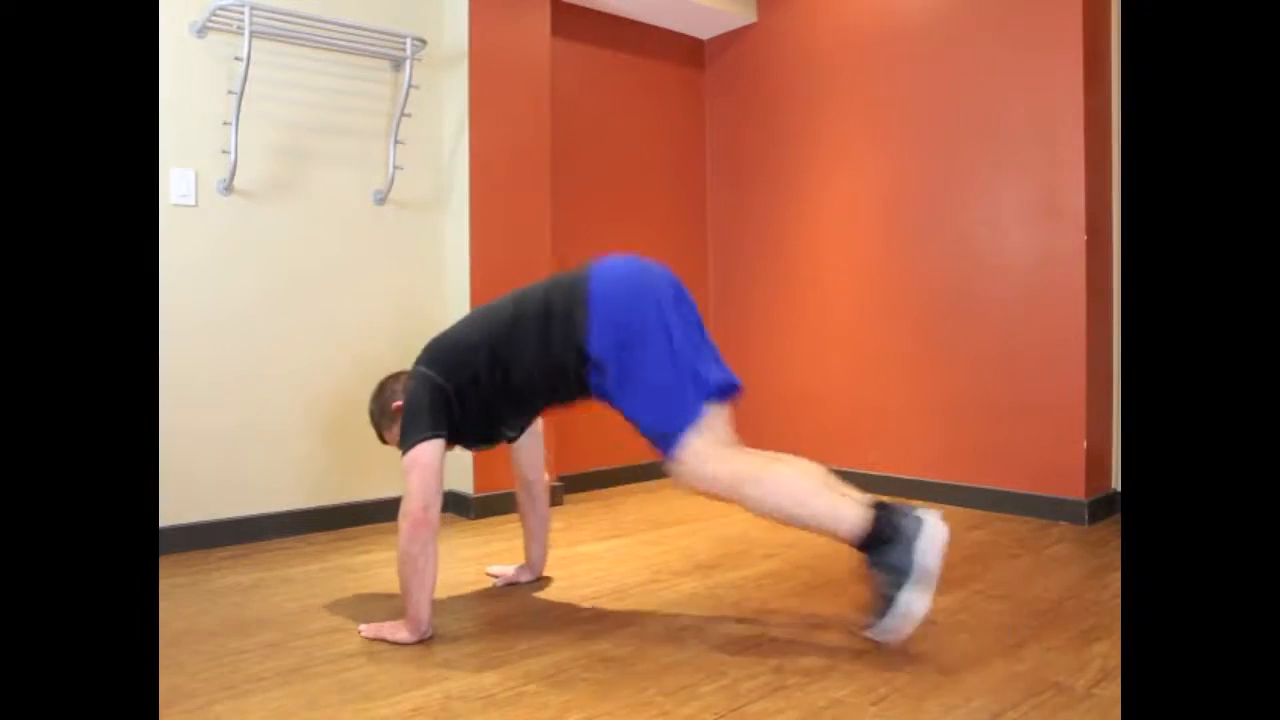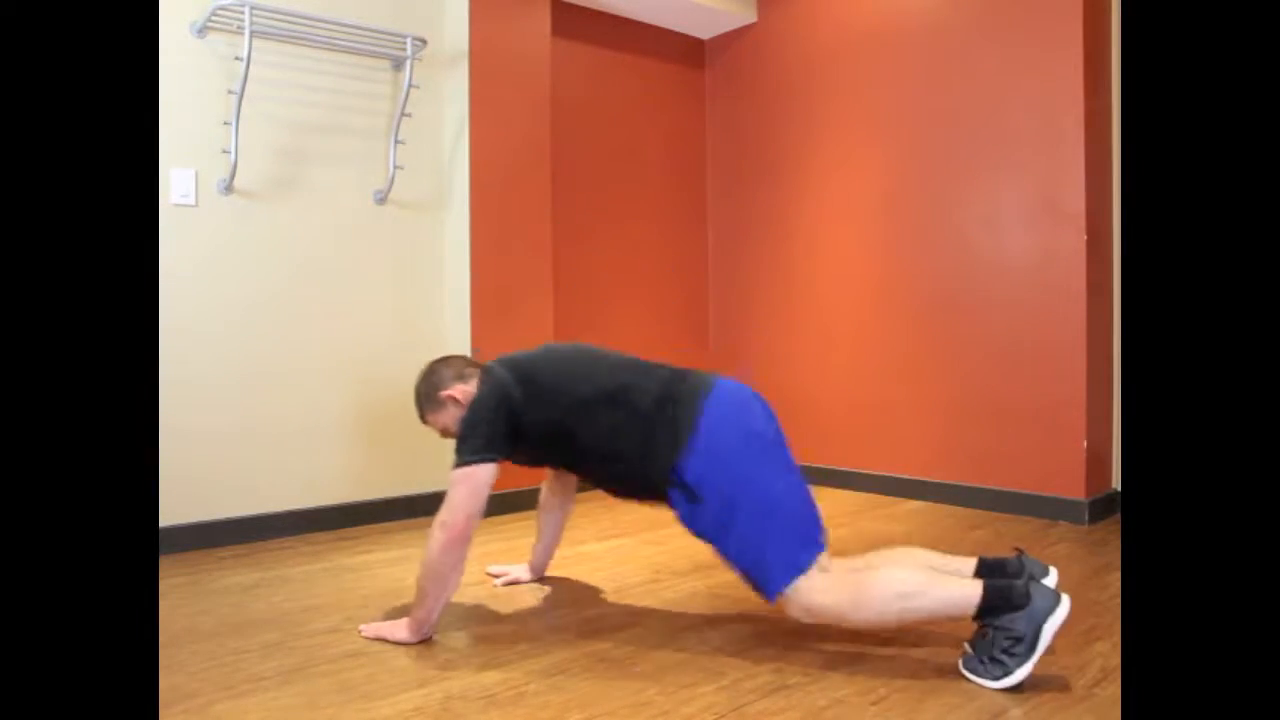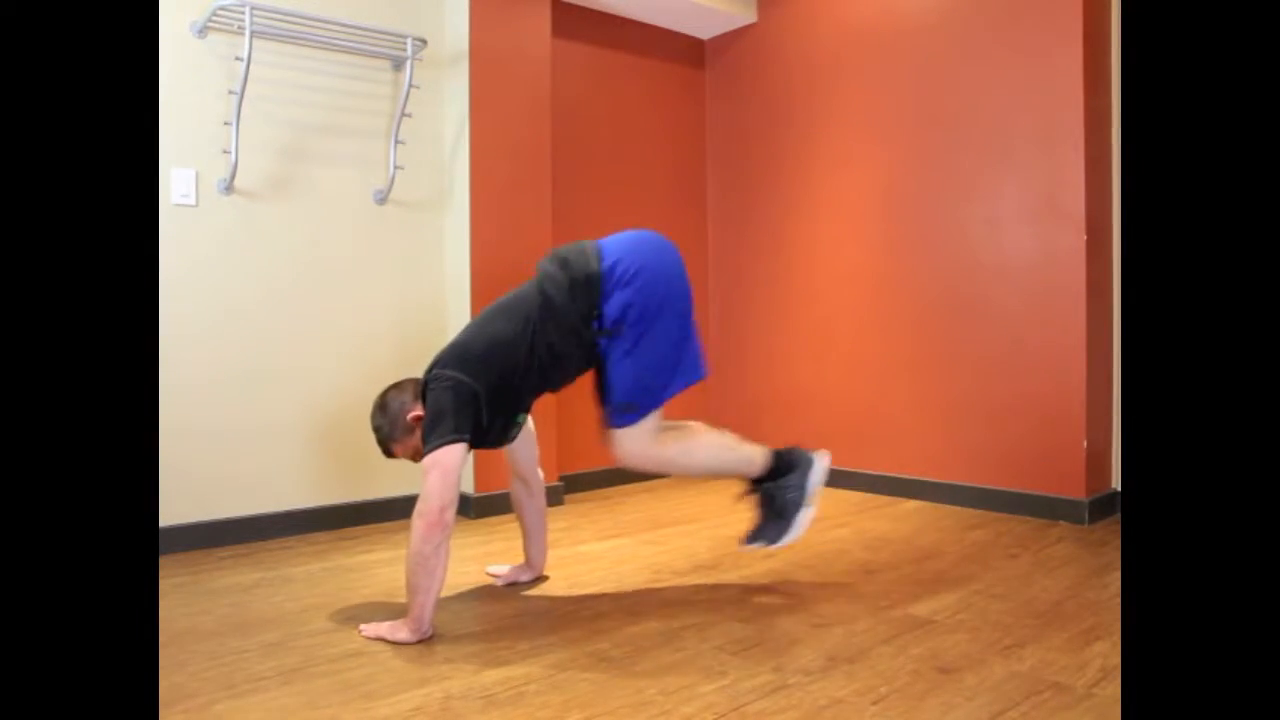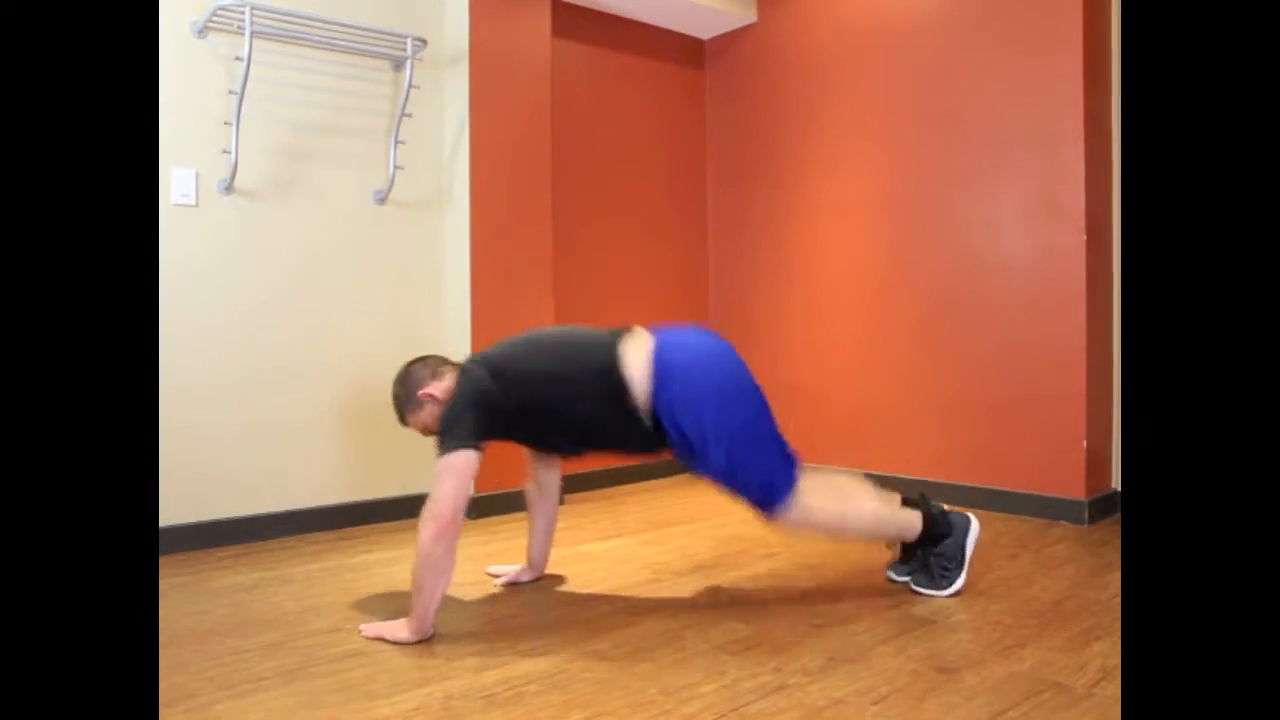
dt=1s
person 1, frame 1
left shoulder: (429, 391)
right shoulder: (480, 389)
left elbow: (419, 513)
right elbow: (533, 472)
left wrist: (415, 624)
right wrist: (531, 566)
left hip: (615, 309)
right hip: (634, 293)
left knee: (706, 465)
right knee: (716, 454)
left ankle: (890, 535)
right ankle: (889, 525)
person 1, frame 2
left shoulder: (490, 401)
right shoulder: (524, 391)
left elbow: (455, 526)
right elbow: (562, 474)
left wrist: (418, 623)
right wrist: (536, 566)
left hip: (709, 444)
right hip: (722, 417)
left knee: (814, 594)
right knee: (819, 577)
left ankle: (1007, 598)
right ankle: (1004, 572)
person 1, frame 3
left shoulder: (449, 395)
right shoulder: (476, 386)
left elbow: (436, 512)
right elbow: (527, 471)
left wrist: (416, 623)
right wrist: (534, 564)
left hip: (634, 273)
right hip: (623, 275)
left knee: (631, 448)
right knee: (640, 438)
left ankle: (781, 469)
right ankle: (776, 479)
person 1, frame 4
left shoulder: (467, 398)
right shoulder: (501, 384)
left elbow: (443, 516)
right elbow: (546, 469)
left wrist: (417, 623)
right wrist: (533, 566)
left hip: (694, 384)
right hip: (686, 364)
left knee: (793, 504)
right knee: (791, 492)
left ankle: (938, 527)
right ankle: (913, 511)
